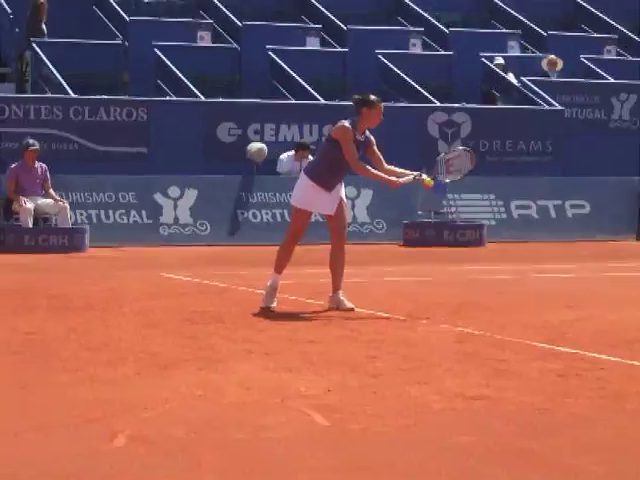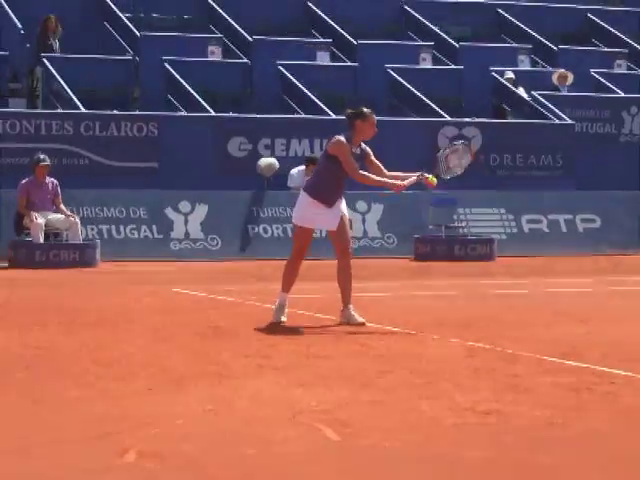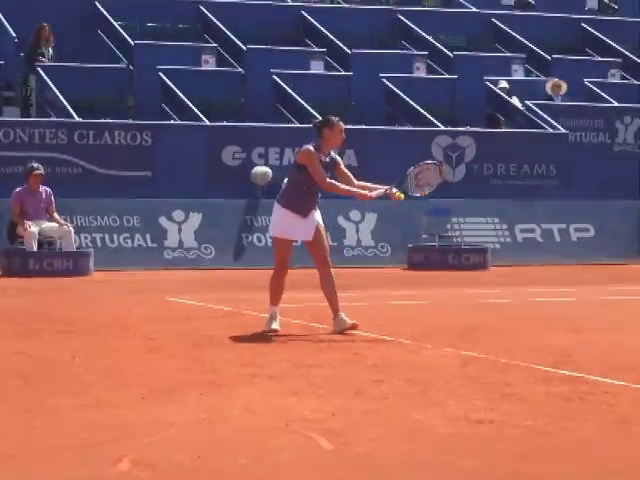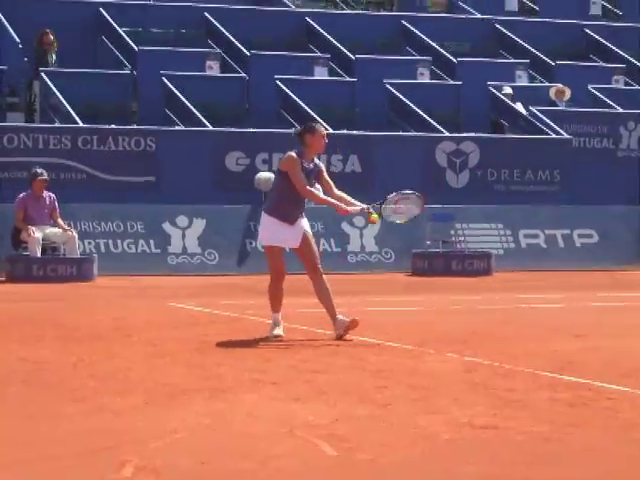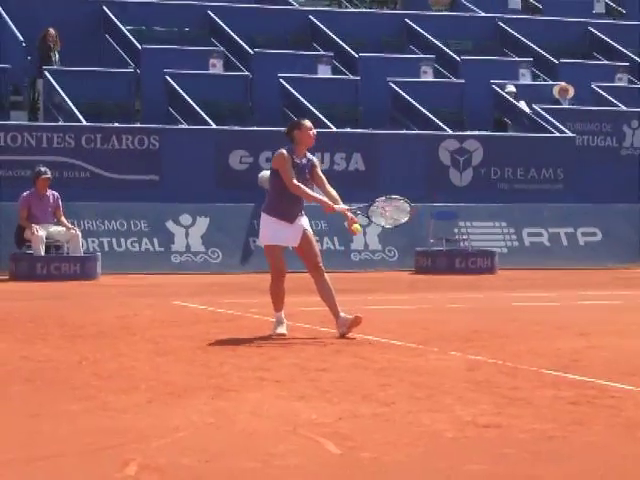
dt=0.3s
person 1, frame 1
left shoulder: (367, 139)
right shoulder: (344, 128)
left elbow: (383, 167)
right elbow: (356, 166)
left wrist: (414, 174)
right wrist: (389, 181)
left hip: (334, 188)
right hip: (311, 184)
left knee: (340, 240)
right knee: (293, 237)
left ankle: (336, 295)
right ankle: (273, 286)
person 1, frame 2
left shoulder: (363, 150)
right shoulder: (339, 143)
left elbow: (384, 174)
right elbow: (357, 175)
left wrist: (417, 176)
right wrist: (392, 185)
left hip: (335, 204)
right hip: (311, 201)
left knee: (345, 255)
right knee: (298, 255)
left ankle: (347, 310)
right ankle: (281, 304)
person 1, frame 3
left shoulder: (333, 159)
right shoulder: (308, 152)
left elbow: (353, 183)
right elbow: (325, 183)
left wrist: (384, 189)
right wrist: (358, 194)
left hip: (310, 213)
right hip: (287, 212)
left knee: (325, 264)
right knee: (281, 267)
left ankle: (338, 317)
right ankle: (273, 315)
person 1, frame 4
left shoulder: (317, 166)
right shoulder: (291, 159)
left elbow: (333, 191)
right elbow: (305, 190)
left wrist: (359, 206)
right wrist: (336, 205)
left hip: (297, 221)
right hip: (274, 221)
left knee: (316, 270)
right knee: (278, 274)
left ankle: (337, 320)
right ankle: (276, 321)
person 1, frame 5
left shoulder: (311, 162)
right shoulder: (283, 156)
left elbow: (326, 188)
right elbow: (294, 186)
left wrist: (345, 211)
right wrist: (323, 203)
left hip: (297, 220)
right hip: (274, 221)
left knee: (318, 268)
right knee: (278, 274)
left ankle: (339, 318)
right ankle: (279, 320)
